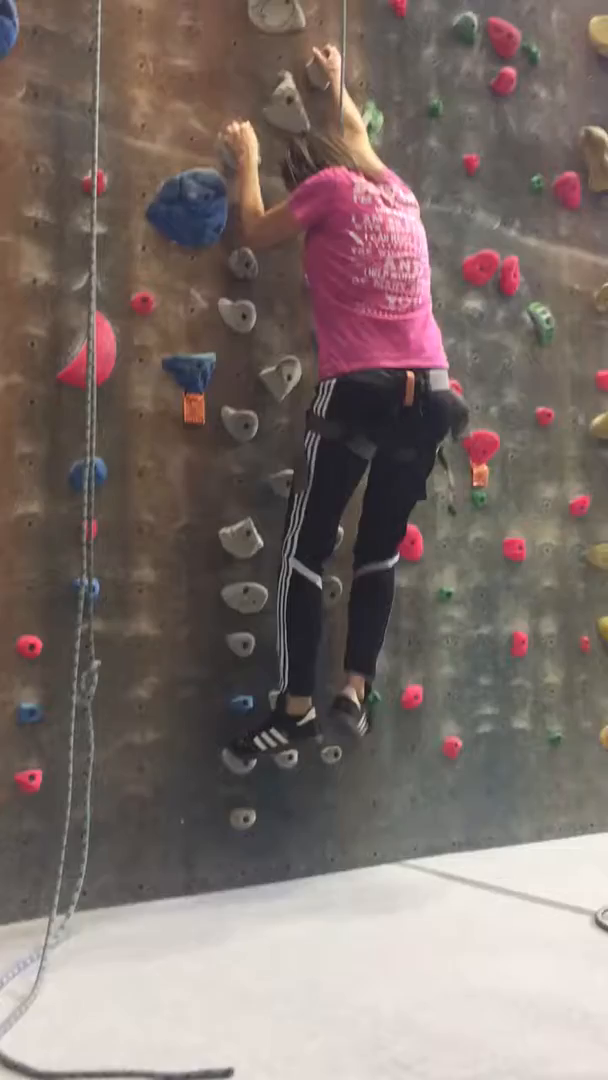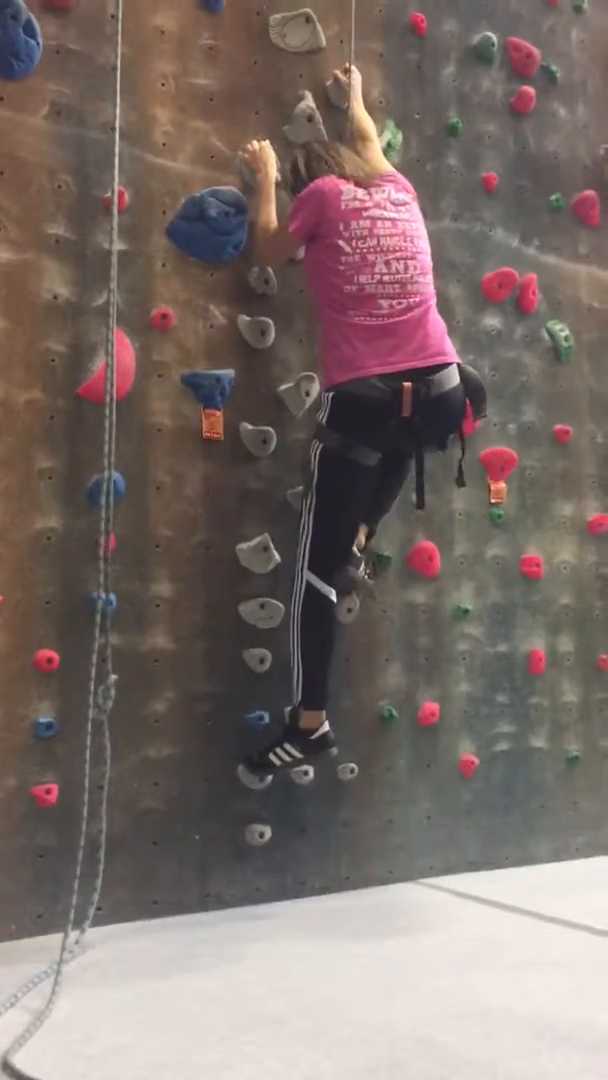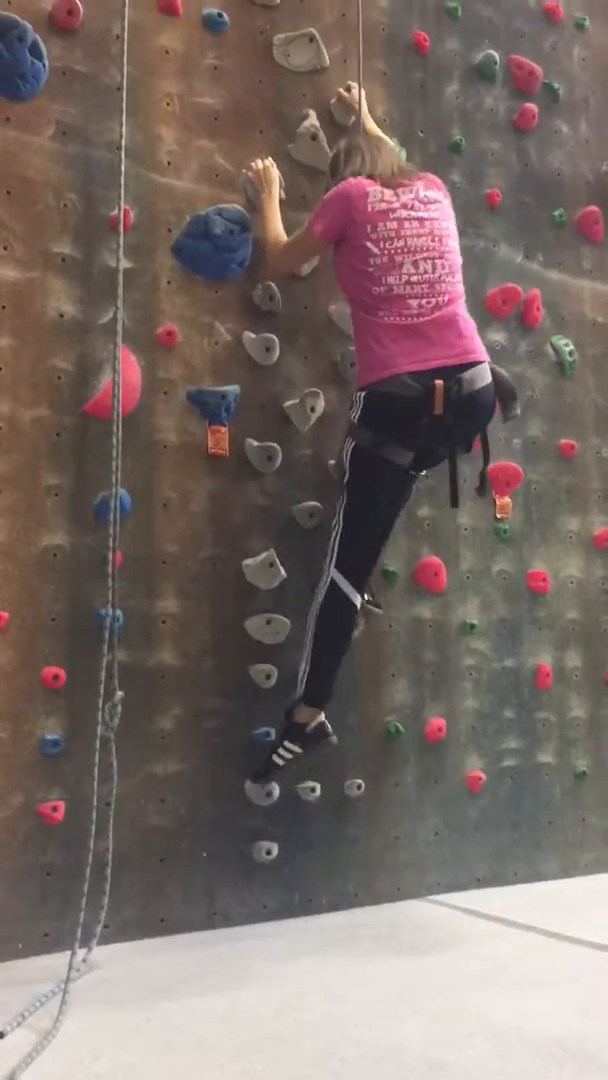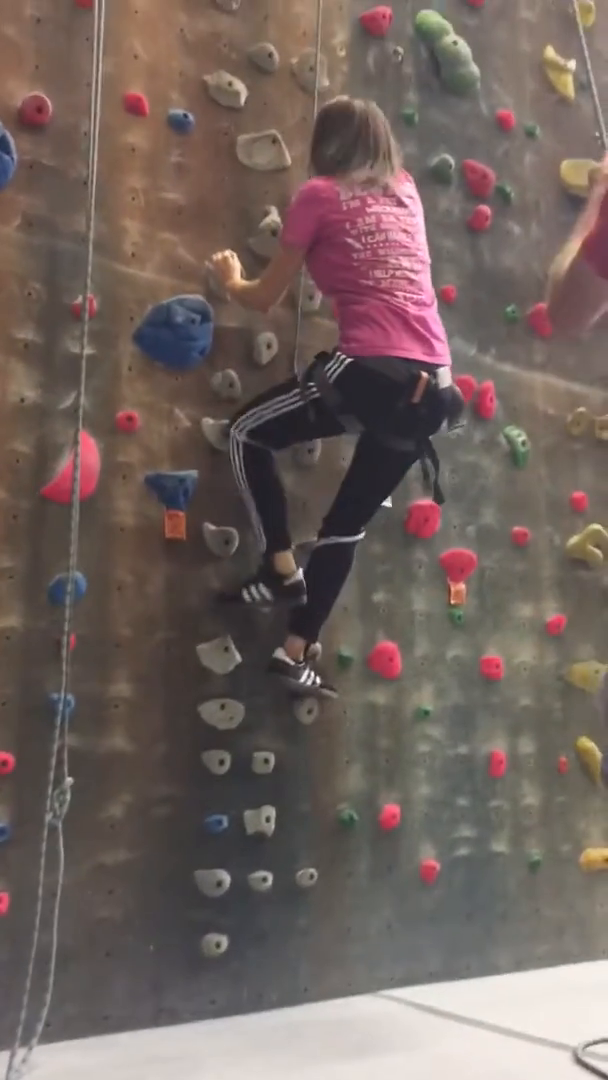
dt=0.7s
person 1, frame 1
left shoulder: (331, 187)
right shoulder: (397, 190)
left elbow: (255, 231)
right elbow: (355, 132)
left wrist: (247, 158)
right wrist: (336, 82)
left hip: (360, 392)
right hip: (428, 392)
left knee: (303, 552)
right knee: (382, 550)
left ankle: (295, 711)
right ankle: (355, 692)
person 1, frame 2
left shoulder: (324, 195)
right shoulder: (400, 191)
left elbow: (267, 251)
right elbow: (370, 143)
left wrist: (265, 177)
right wrist: (354, 94)
left hip: (362, 399)
right hip: (439, 392)
left knee: (315, 565)
left ankle: (308, 723)
right ankle: (360, 541)
person 1, frame 3
left shoulder: (349, 194)
right shoulder: (434, 189)
left elbow: (281, 259)
right elbow: (387, 154)
left wrist: (268, 197)
right wrist: (364, 116)
left hip: (397, 396)
right hip: (471, 390)
left knee: (343, 563)
right knee: (401, 465)
left ankle: (307, 717)
right ankle: (359, 580)
person 1, frame 4
left shoulder: (319, 194)
right shoulder: (404, 189)
left elbow: (266, 297)
left wrist: (231, 280)
left hip: (369, 371)
right hip: (431, 383)
left knee: (248, 434)
right knee: (347, 524)
left ankle: (282, 568)
right ankle: (299, 650)
